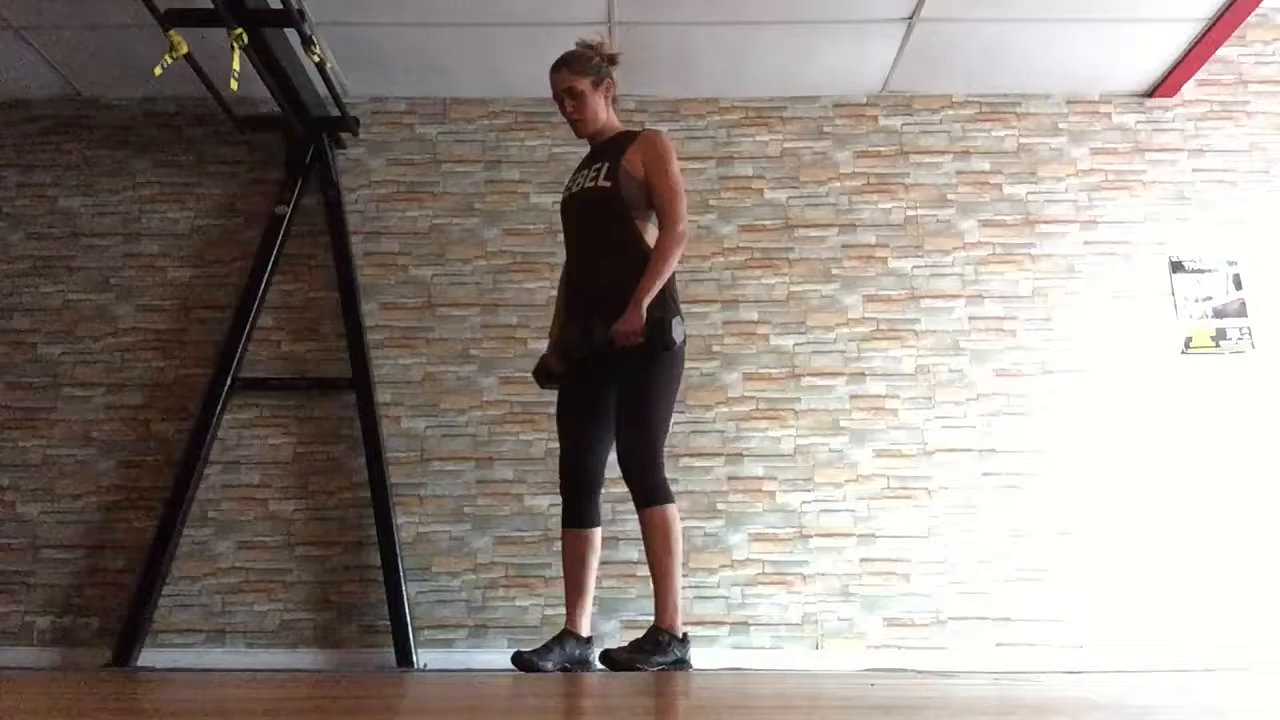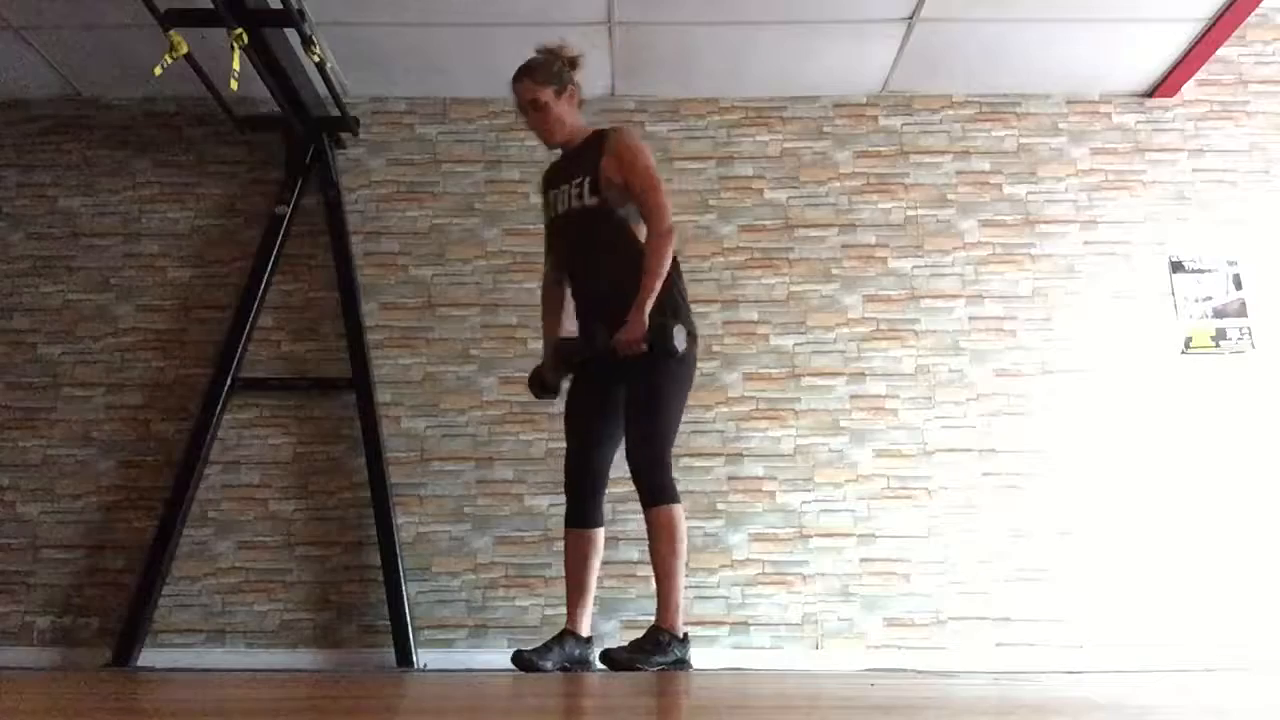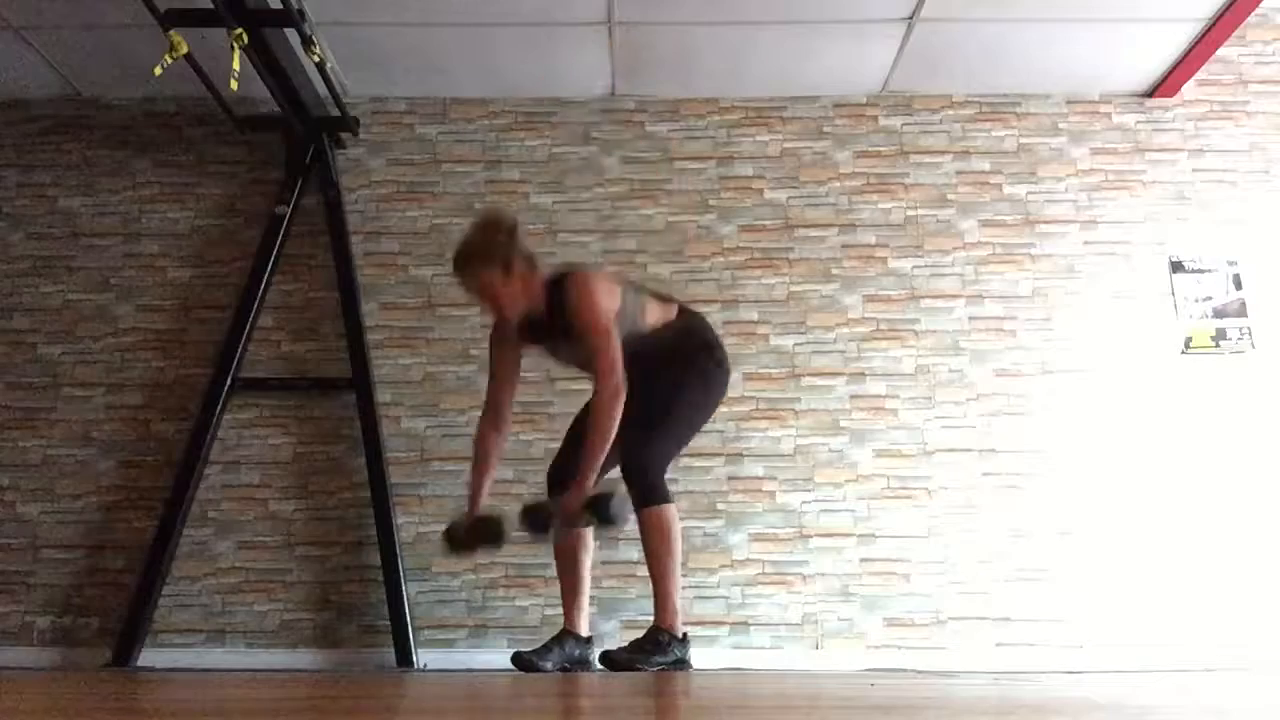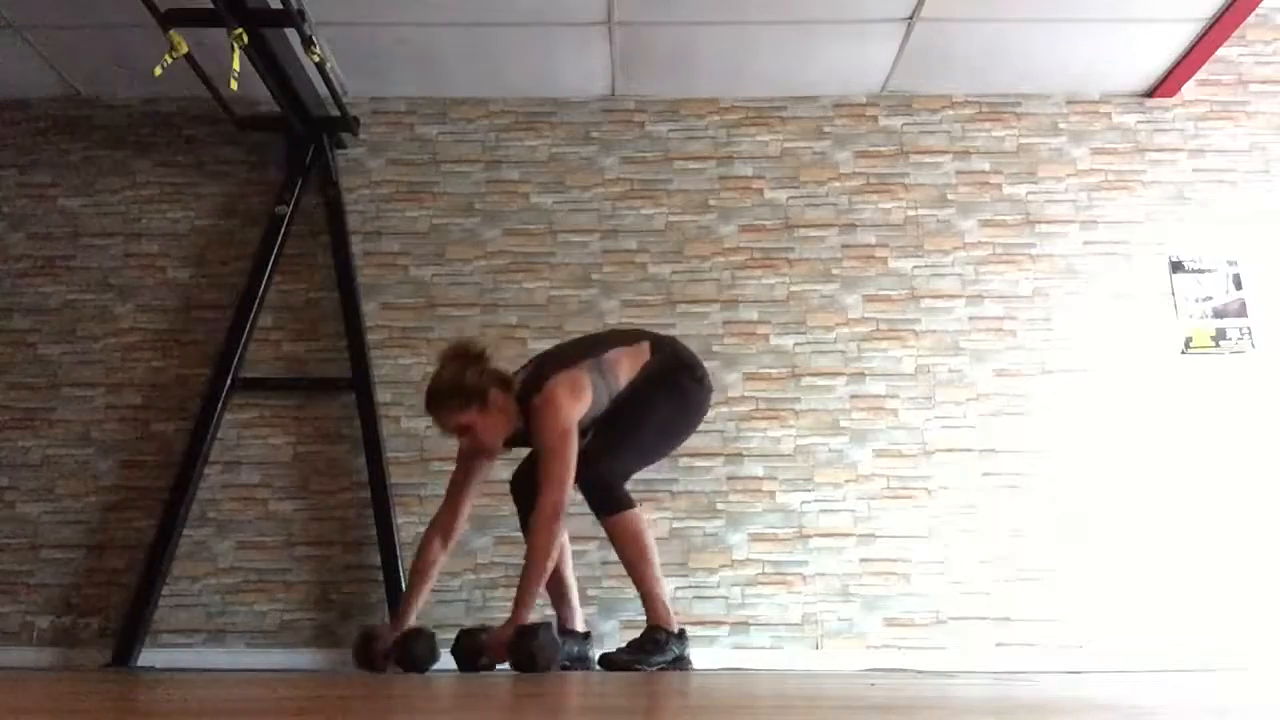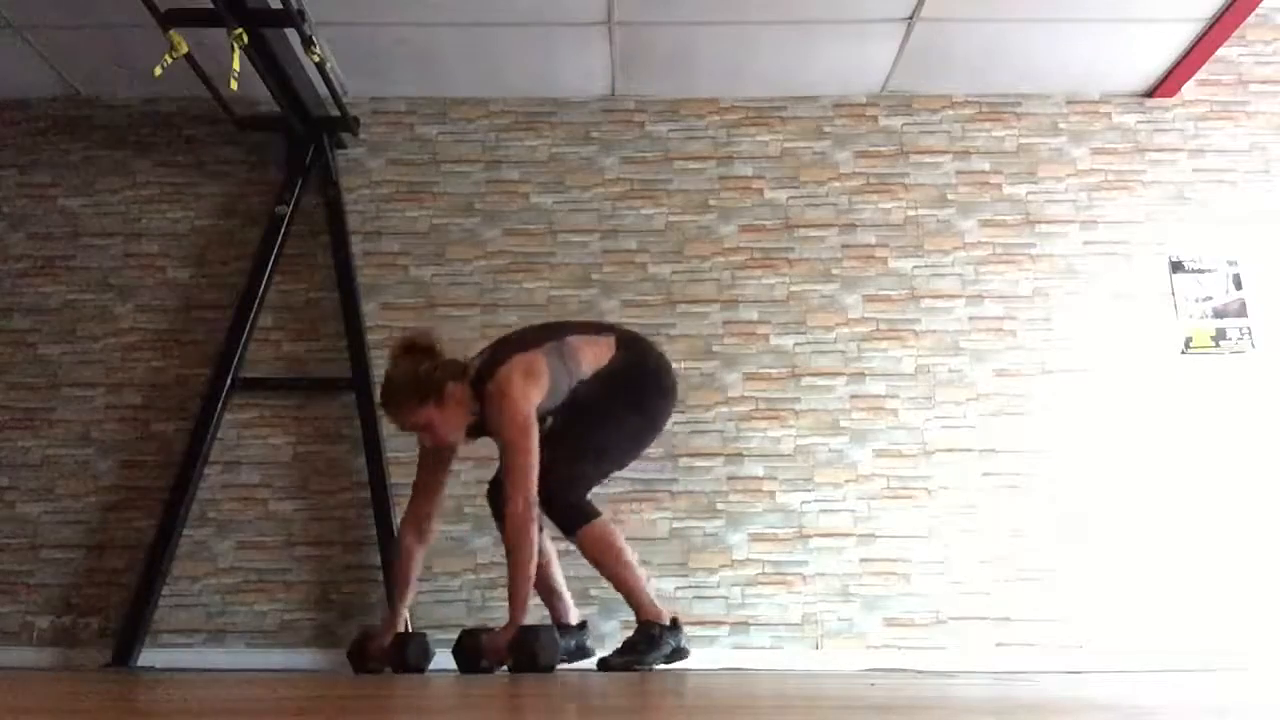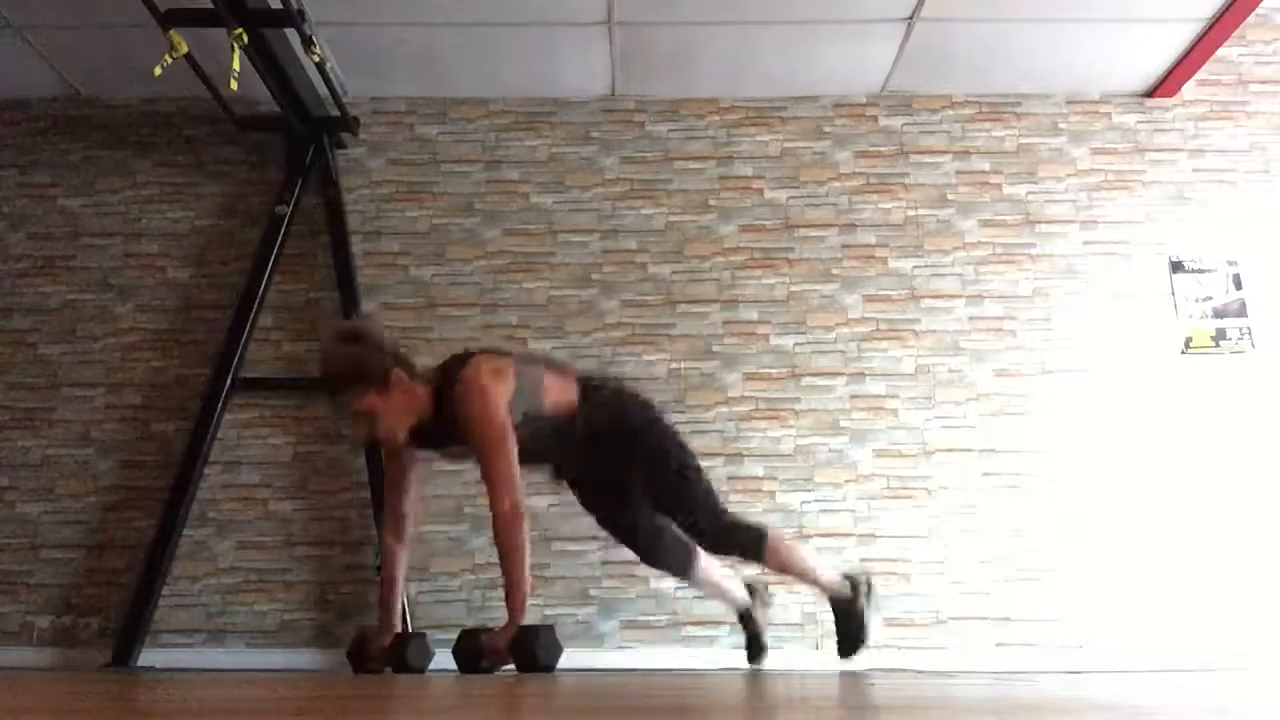
dt=0.2s
person 1, frame 1
left shoulder: (647, 146)
right shoulder: (584, 169)
left elbow: (676, 232)
left wrist: (638, 308)
right wrist: (557, 335)
left hip: (642, 329)
right hip: (590, 336)
left knee: (641, 467)
right knee: (578, 477)
left ankle: (670, 634)
right ankle: (576, 636)
person 1, frame 2
left shoulder: (620, 147)
right shoulder: (553, 177)
left elbow: (665, 228)
right elbow: (556, 269)
left wrist: (640, 314)
right wrist: (550, 344)
left hip: (656, 325)
right hip: (608, 334)
left knee: (648, 466)
right knee: (582, 474)
left ankle: (672, 634)
right ankle: (576, 637)
person 1, frame 3
left shoulder: (579, 293)
right shoulder: (511, 324)
left elbow: (613, 387)
right elbow: (493, 420)
left wrist: (586, 482)
right wrist: (474, 506)
left hip: (692, 362)
right hip: (643, 375)
left knee: (640, 456)
right knee: (565, 477)
left ankle: (670, 638)
right ankle: (575, 637)
person 1, frame 4
left shoulder: (552, 403)
right shoulder: (485, 419)
left elbow: (552, 512)
right elbow: (443, 530)
left wrist: (517, 622)
right wrist: (401, 625)
left hip: (676, 380)
right hip: (627, 395)
left knee: (597, 474)
right knee: (528, 488)
left ankle: (666, 632)
right ankle: (575, 633)
person 1, frame 5
left shoulder: (505, 389)
right shoulder: (439, 416)
left elbow: (519, 510)
right elbow: (417, 525)
left wrist: (513, 627)
right wrist: (393, 623)
left hip: (641, 379)
right hip: (585, 392)
left knee: (557, 495)
right knee: (503, 498)
left ankle: (660, 626)
right ankle: (572, 629)
person 1, frame 6
left shoulder: (470, 387)
right shoulder: (404, 425)
left elbow: (509, 507)
right elbow: (394, 528)
left wrist: (516, 623)
right wrist: (388, 626)
left hip: (617, 422)
right hip: (587, 443)
left knee: (716, 529)
right knee: (651, 545)
left ankle: (843, 587)
right ankle: (745, 598)
